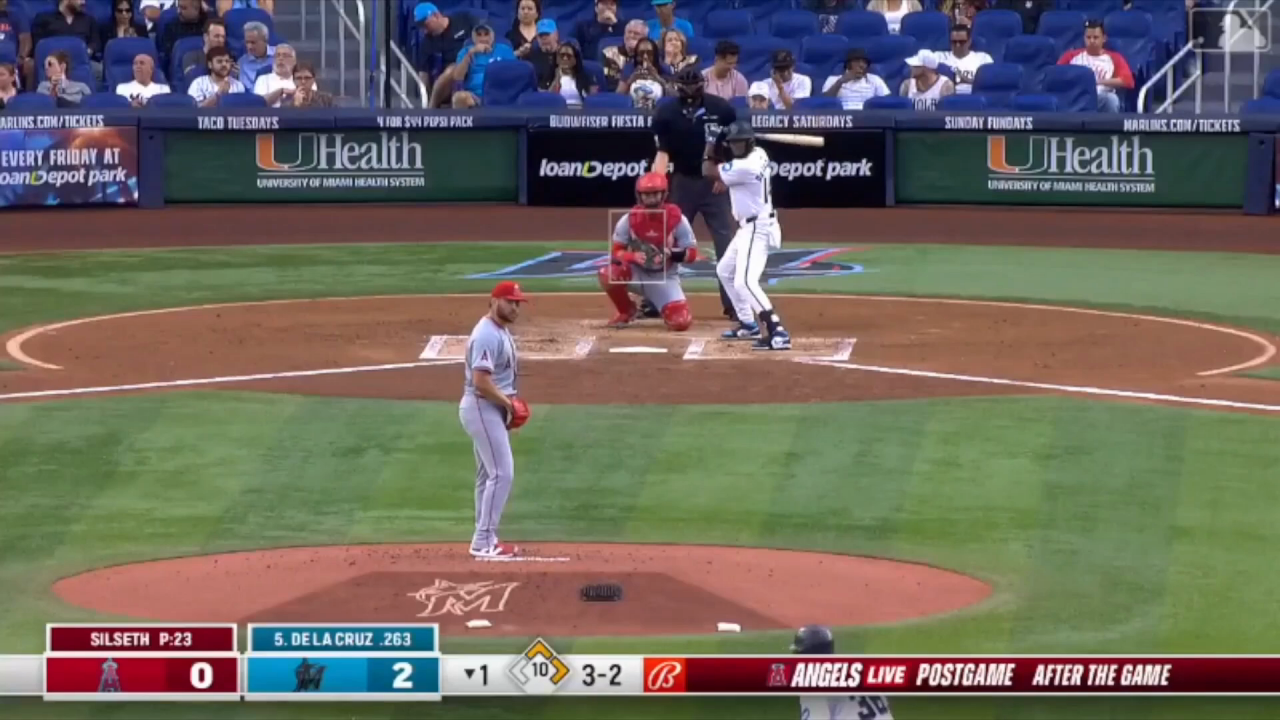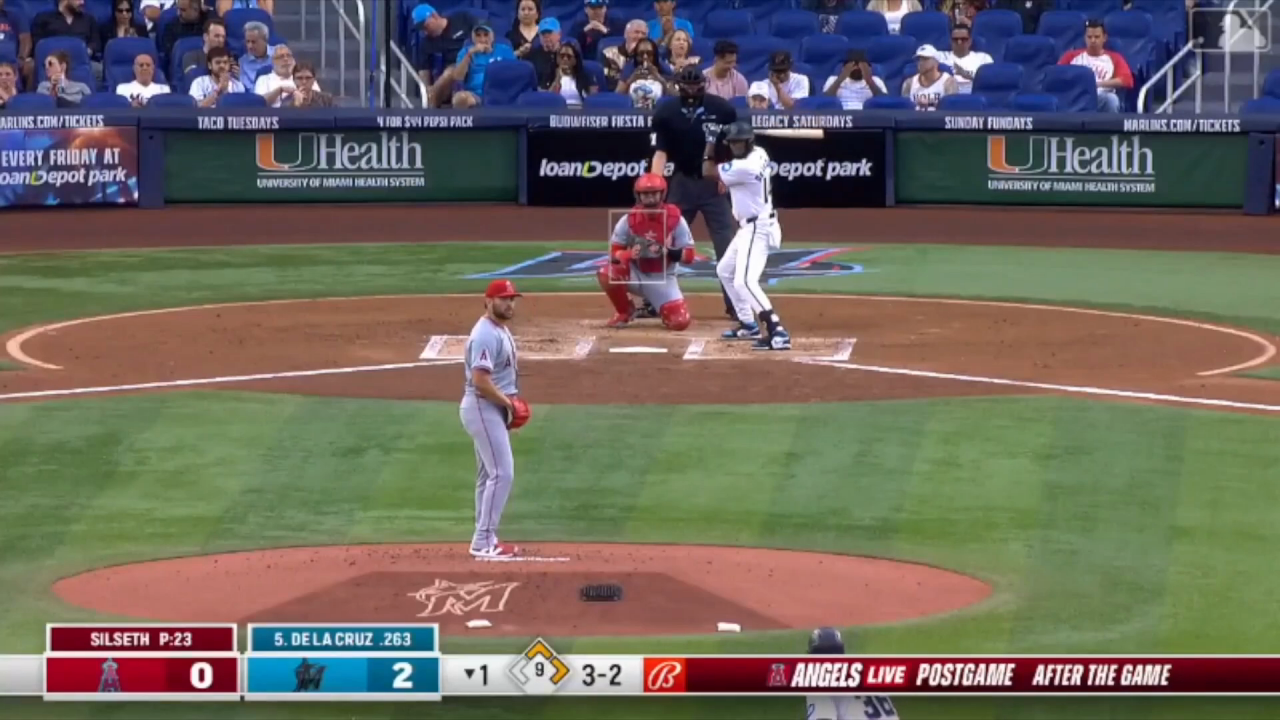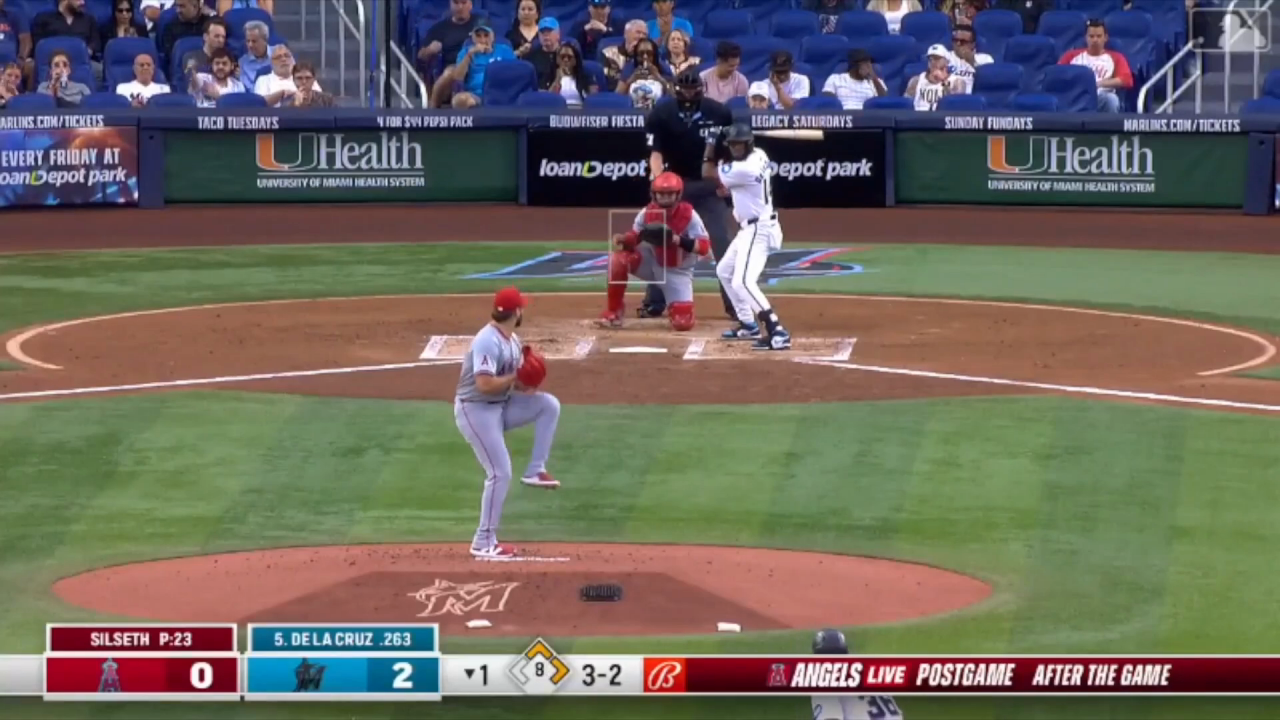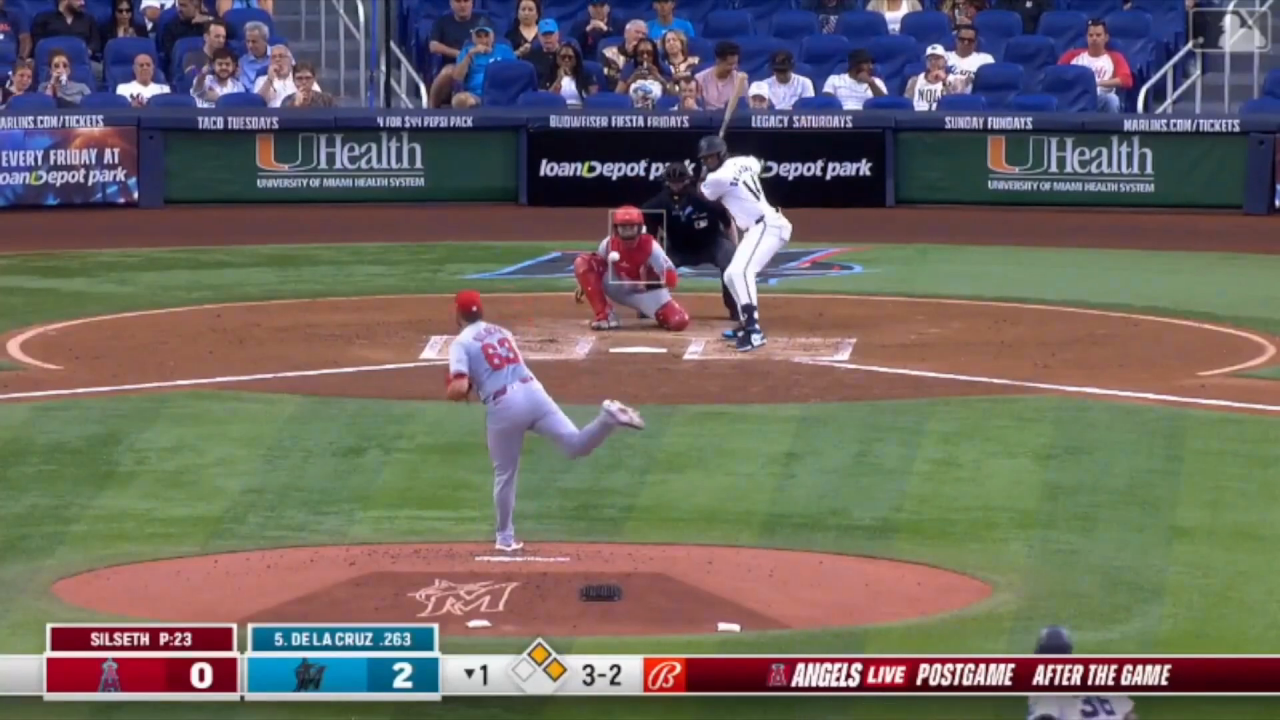
dt=1s
person 1, frame 1
left shoulder: (501, 331)
right shoulder: (487, 335)
right elbow: (480, 381)
left wrist: (510, 403)
right wrist: (510, 403)
left hip: (491, 409)
right hip: (482, 409)
left knee: (489, 474)
right knee: (502, 473)
left ankle: (485, 539)
right ankle: (483, 542)
person 1, frame 2
left shoulder: (502, 330)
right shoulder: (485, 334)
right elbow: (480, 381)
left wrist: (511, 404)
right wrist: (510, 403)
left hip: (493, 409)
right hip: (483, 409)
left knee: (490, 474)
right knee: (502, 473)
left ankle: (486, 538)
right ankle: (483, 542)
person 1, frame 3
left shoulder: (512, 339)
right shoulder: (487, 342)
left elbow: (520, 374)
right elbow: (486, 385)
right wrist: (518, 377)
left hip: (502, 406)
right hip: (475, 410)
left knee: (549, 405)
right knee: (500, 474)
left ankle: (535, 470)
right ankle: (483, 542)
person 1, frame 4
left shoulder: (461, 343)
right shoulder: (501, 333)
left elbow: (457, 390)
left wrist: (464, 392)
left hip: (503, 409)
right hip: (532, 394)
left knee: (505, 475)
right knee: (577, 446)
left ankle: (505, 537)
right ankle: (608, 416)
person 2, frame 1
left shoulder: (721, 108)
right shoulder: (666, 113)
right elbow: (663, 151)
left hip: (714, 182)
right hip: (682, 181)
left knee: (726, 242)
left ankle: (733, 304)
person 2, frame 2
left shoulder: (722, 108)
right shoulder: (666, 112)
right elbow: (660, 151)
left hip: (714, 183)
right hip: (681, 182)
left knee: (726, 242)
left ankle: (735, 303)
person 2, frame 3
left shoulder: (718, 111)
right shoulder: (662, 113)
right elbow: (656, 151)
right wrist: (658, 179)
left hip: (710, 185)
left knee: (722, 242)
left ankle: (735, 304)
right ankle: (654, 303)
person 2, frame 4
left shoulder: (706, 198)
right shoulder: (659, 203)
left elbow: (728, 224)
left wrist: (734, 251)
left hip: (711, 243)
right hip: (677, 248)
left knee: (730, 261)
person 3, frame 1
left shoulder: (745, 167)
right shoulder: (758, 154)
left elbow: (708, 171)
right elbow: (730, 159)
left hip: (757, 229)
right hip: (749, 227)
left knee: (744, 281)
right knee: (725, 271)
left ankle: (777, 332)
right ankle: (748, 324)
person 3, frame 2
left shoulder: (745, 167)
right shoulder: (759, 154)
left elbow: (709, 172)
right elbow: (728, 163)
left hip: (757, 229)
right hip: (749, 227)
left knee: (744, 281)
right knee: (725, 271)
left ankle: (777, 332)
right ankle: (749, 324)
person 3, frame 3
left shoulder: (745, 169)
right shoulder: (758, 155)
right elbow: (729, 162)
left hip: (758, 230)
right hip: (750, 229)
left knee: (742, 282)
right knee: (725, 271)
left ankle: (777, 332)
right ankle: (749, 324)
person 3, frame 4
left shoulder: (718, 177)
right shoulder: (743, 162)
left elbow: (705, 193)
right elbow: (757, 165)
left wrist: (707, 173)
left hip: (767, 227)
right hip: (755, 230)
left knee: (739, 272)
right knee: (731, 276)
left ankle: (754, 331)
right ankle: (748, 325)
